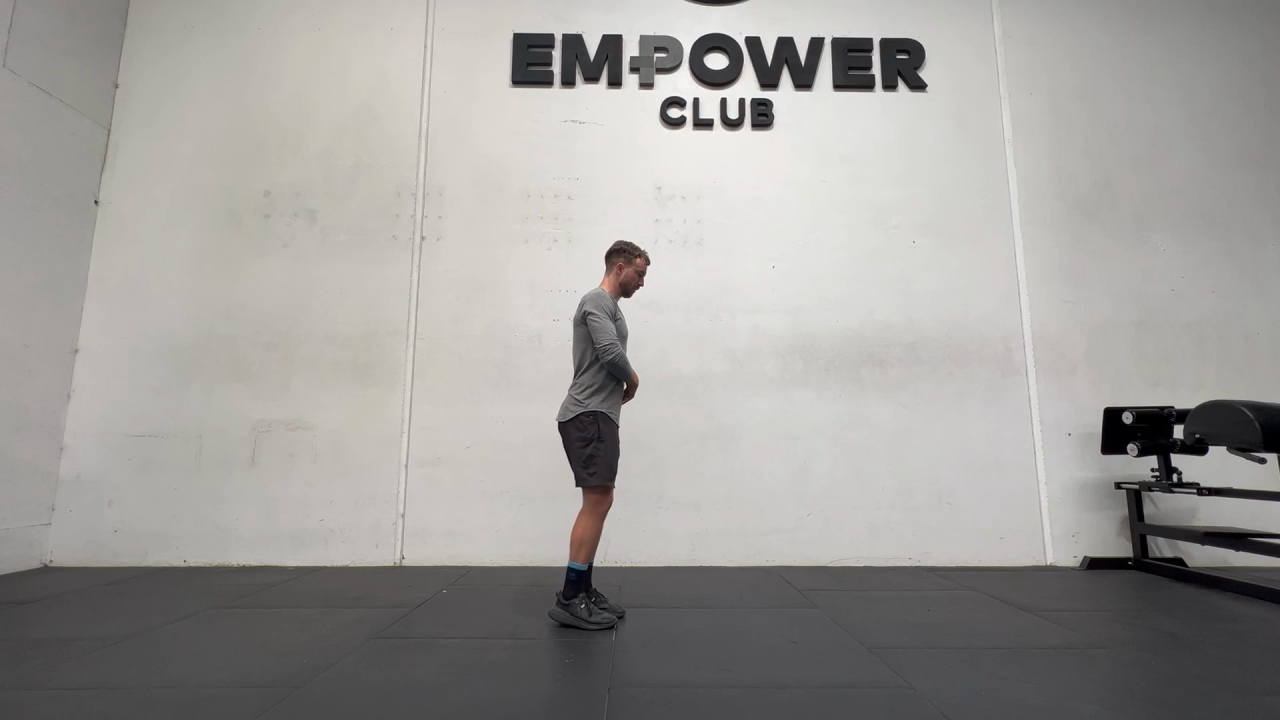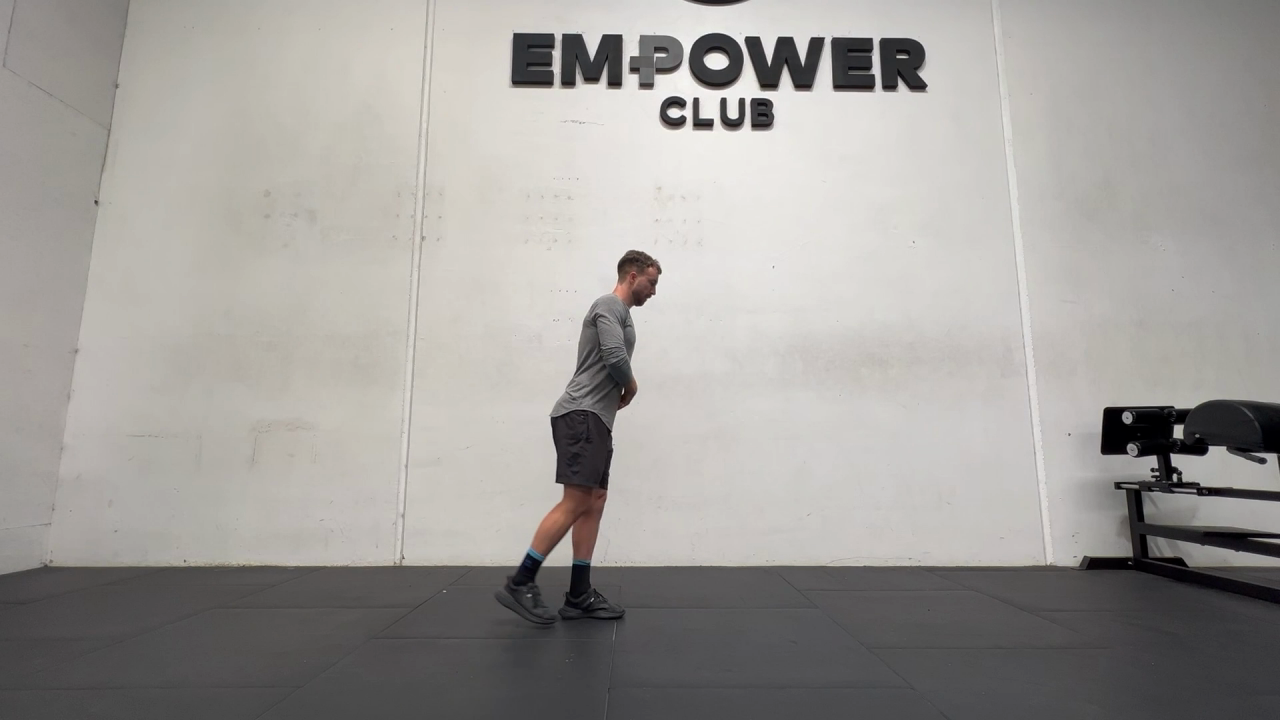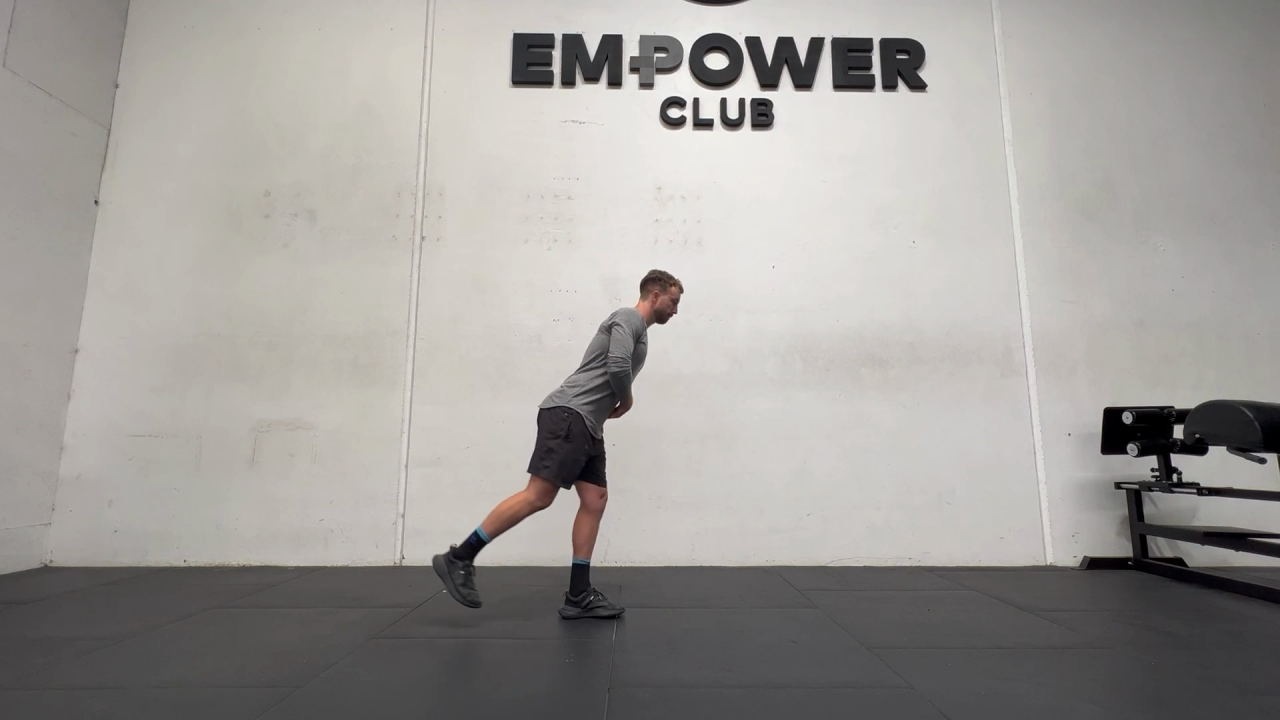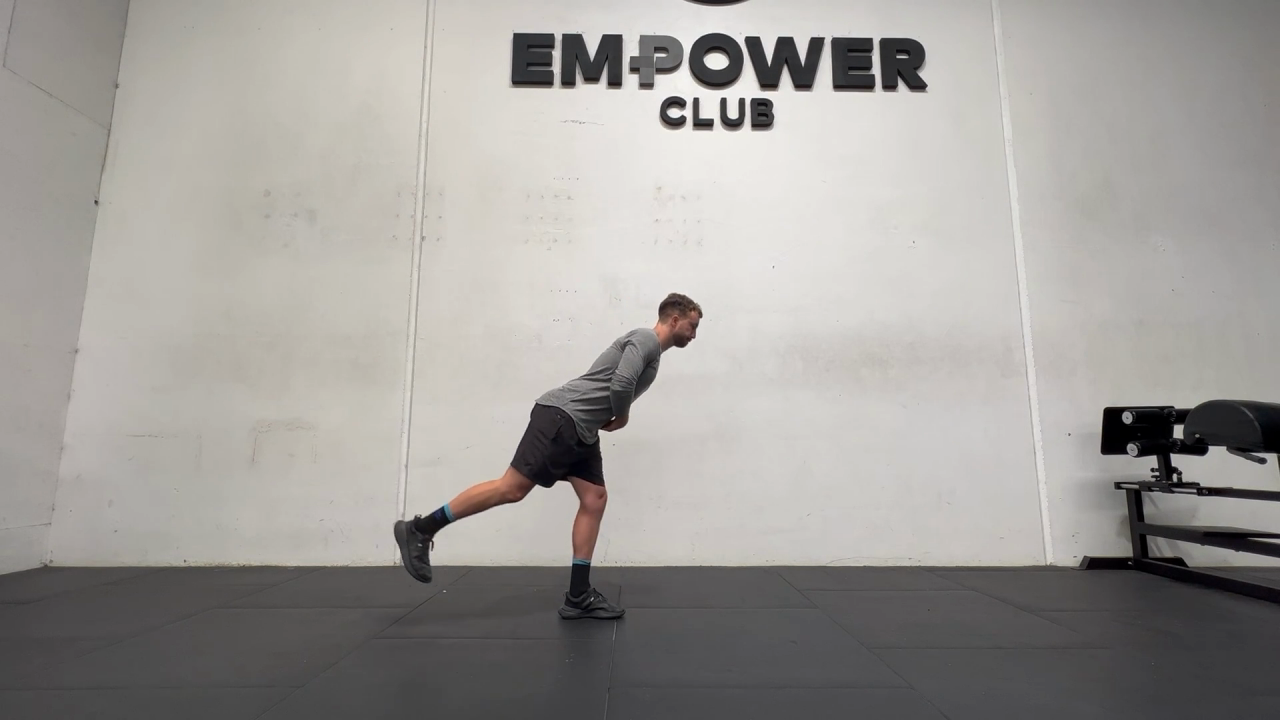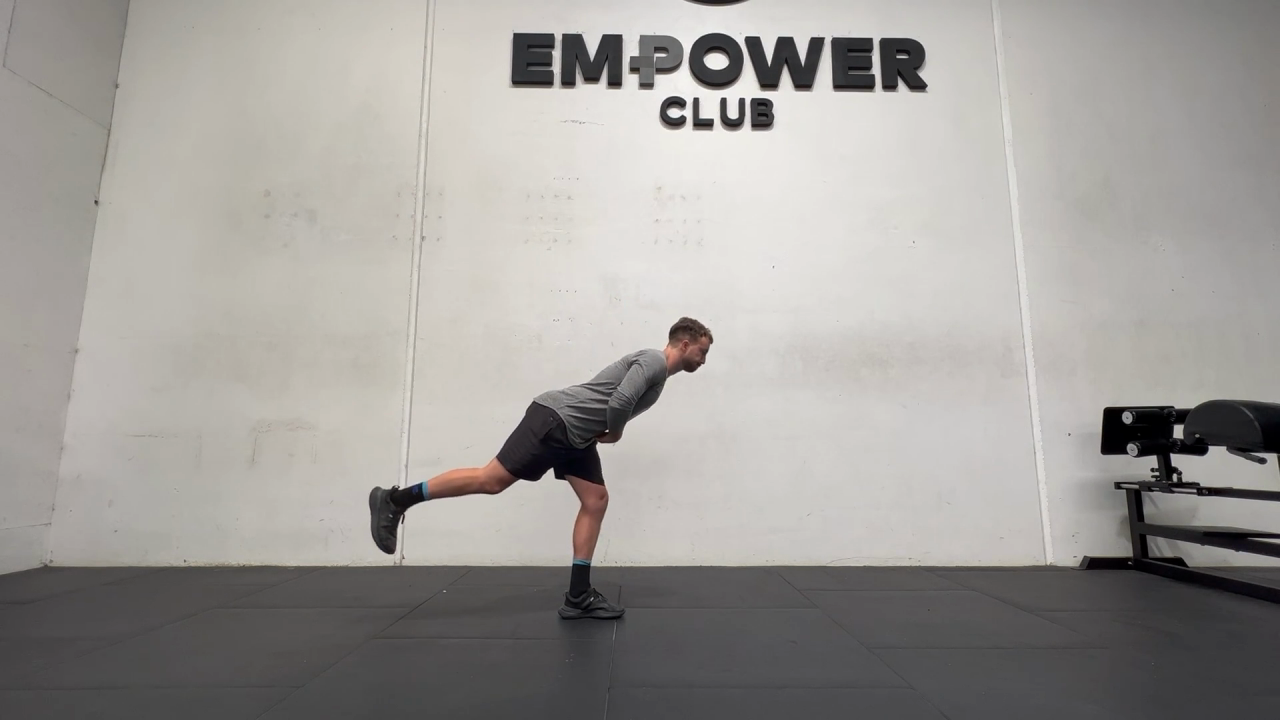
dt=0.5s
person 1, frame 1
left shoulder: (608, 306)
right shoulder: (597, 301)
right elbow: (610, 354)
left wrist: (623, 384)
right wrist: (632, 380)
left hip: (599, 416)
right hip: (588, 416)
left knee: (599, 504)
right knee: (596, 503)
left ankle: (582, 591)
right ankle: (570, 599)
person 1, frame 2
left shoulder: (618, 313)
right shoulder: (609, 306)
right elbow: (615, 358)
left wrist: (622, 389)
right wrist: (631, 386)
left hip: (595, 418)
right hip: (581, 415)
left knee: (594, 503)
right knee: (577, 502)
left ankle: (579, 594)
right ankle: (520, 584)
person 1, frame 3
left shoulder: (637, 329)
right shoulder: (628, 318)
right elbow: (617, 367)
left wrist: (617, 402)
right wrist: (626, 400)
left hip: (587, 424)
right hip: (568, 414)
left knee: (595, 501)
right knee: (537, 497)
left ankle: (579, 595)
right ankle: (459, 558)
person 1, frame 4
left shoulder: (651, 352)
right shoulder: (645, 340)
right elbow: (621, 384)
left wrist: (615, 417)
right wrist: (623, 417)
left hip: (582, 430)
right hip: (561, 417)
left knee: (595, 500)
right knee: (511, 489)
left ankle: (578, 595)
right ankle: (420, 530)
person 1, frame 5
left shoulder: (656, 372)
right shoulder: (653, 362)
right elbow: (620, 401)
left wrist: (607, 432)
right wrist: (616, 432)
left hip: (575, 434)
right hip: (554, 420)
left knee: (596, 501)
right knee: (491, 480)
left ankle: (578, 595)
right ankle: (395, 500)
